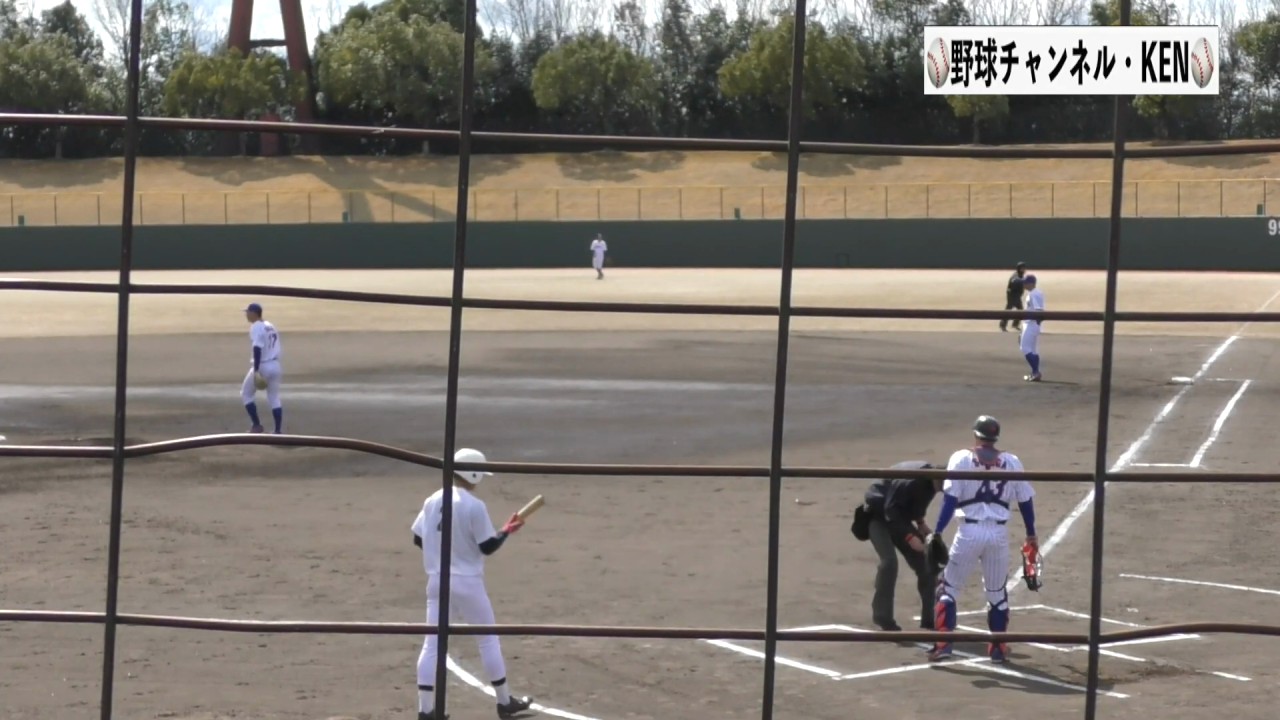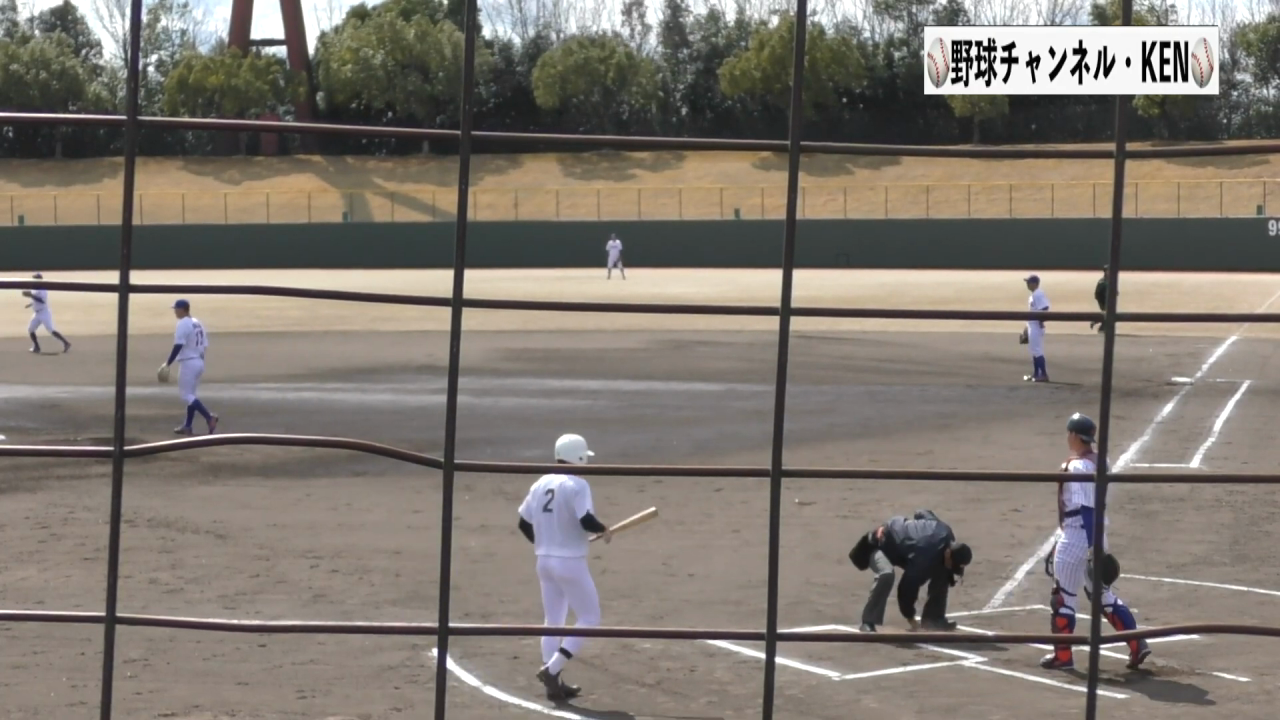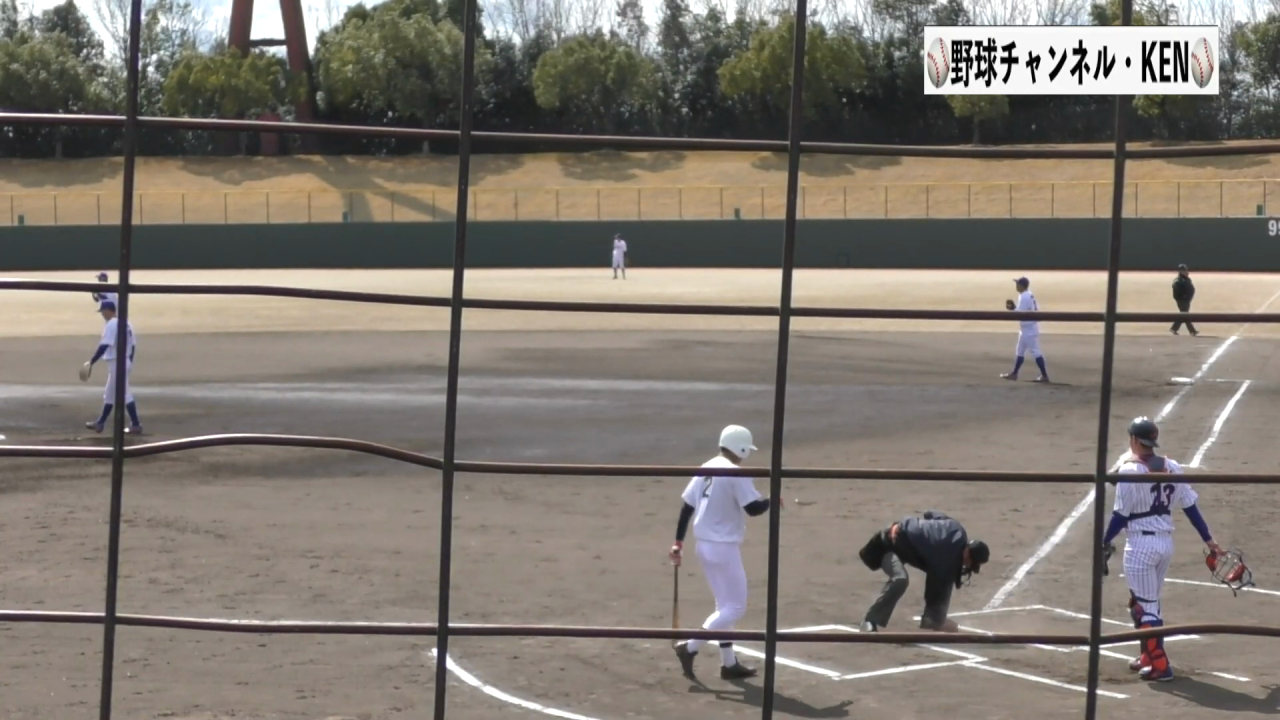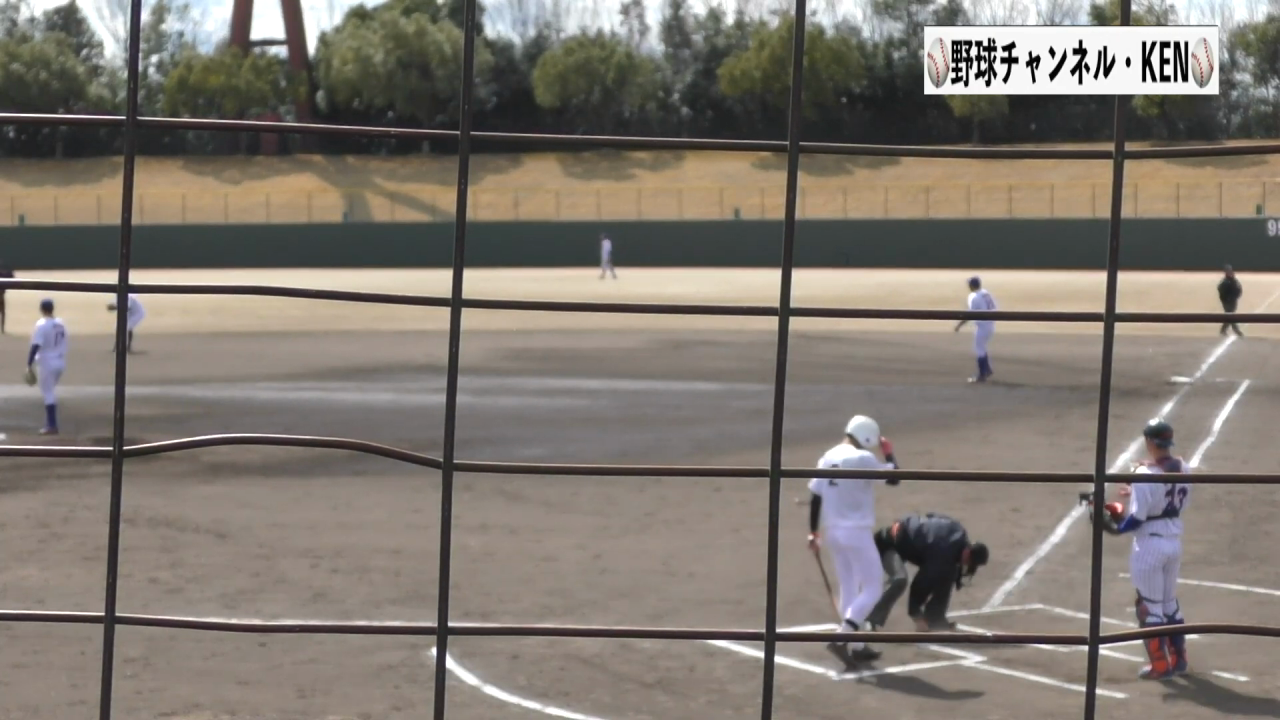
dt=1s
person 1, frame 1
left shoulder: (432, 501)
right shoulder: (474, 506)
left elbow: (418, 539)
right elbow: (488, 547)
right wrist: (507, 530)
left hip: (437, 581)
right hip: (467, 582)
left knee: (432, 645)
right knee: (488, 640)
person 1, frame 2
left shoulder: (540, 485)
right shoulder: (577, 485)
left elbow: (524, 524)
right elbow: (586, 522)
right wrist: (603, 530)
left hip: (544, 561)
right hip: (571, 562)
left knee: (553, 623)
right knee: (590, 619)
left ankle: (554, 683)
right ankle: (552, 669)
person 1, frame 3
left shoulder: (704, 470)
right shoulder: (735, 475)
left elbow: (686, 508)
right elbow: (753, 509)
left wrist: (678, 544)
right wrist: (770, 503)
left hip: (703, 545)
right hip: (723, 547)
left knee: (726, 604)
right knee: (734, 607)
left ankle: (729, 663)
right ankle: (690, 647)
person 1, frame 4
left shoulder: (827, 458)
right shoulder: (863, 458)
left elbow: (815, 498)
right elbow: (894, 478)
left wrist: (813, 533)
right wrist: (888, 453)
left hip: (832, 532)
right hip: (856, 533)
left knee: (848, 589)
right knee: (871, 589)
left ankle: (857, 646)
right ankle: (841, 640)
person 2, frame 1
left shoulder: (961, 458)
right shoulder: (1011, 461)
left elbow: (950, 499)
right elbow: (1025, 501)
left wrist: (937, 533)
right wrist: (1031, 534)
left hip: (969, 532)
right hip: (998, 534)
left knee: (948, 587)
right knee: (996, 592)
left ankle: (943, 643)
right ankle: (998, 648)
person 2, frame 2
left shoulder: (1078, 466)
right shoulder: (1100, 462)
left elbow: (1087, 509)
left wrist: (1093, 545)
left hip: (1076, 538)
right hip: (1096, 538)
left knee: (1063, 597)
right knee: (1104, 594)
left ankle: (1062, 655)
right ankle: (1136, 643)
person 2, frame 3
left shoulder: (1129, 470)
right shoulder: (1172, 468)
left elbow: (1120, 514)
right elbow: (1190, 506)
left wrist: (1106, 542)
right wrist: (1208, 540)
left hip: (1140, 544)
right hip: (1166, 542)
left knee: (1142, 606)
right knee: (1152, 602)
left ankle: (1160, 665)
right ankle: (1148, 658)
person 2, frame 4
left shoulder: (1146, 474)
right shoulder: (1183, 469)
left elbow: (1138, 518)
left wrist: (1116, 528)
left hip: (1149, 546)
right hip: (1174, 543)
left knee: (1149, 606)
right knee: (1169, 601)
left ankle: (1160, 666)
right ankle: (1179, 659)
